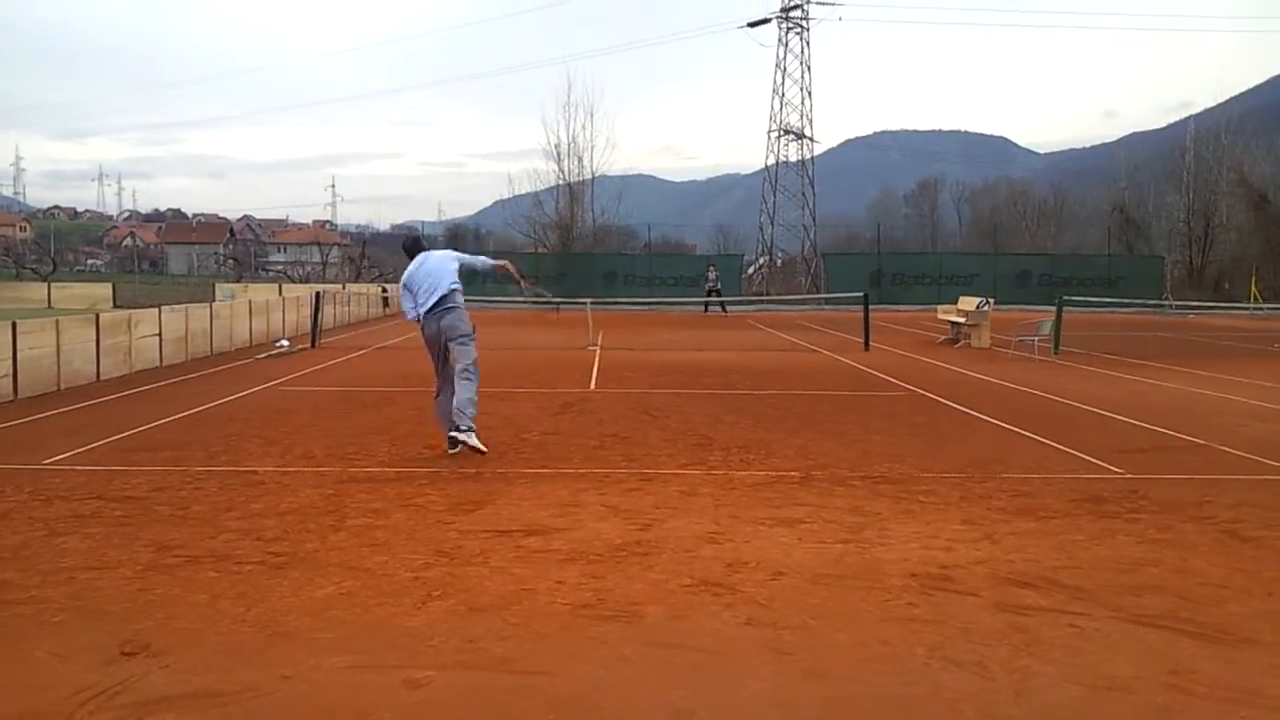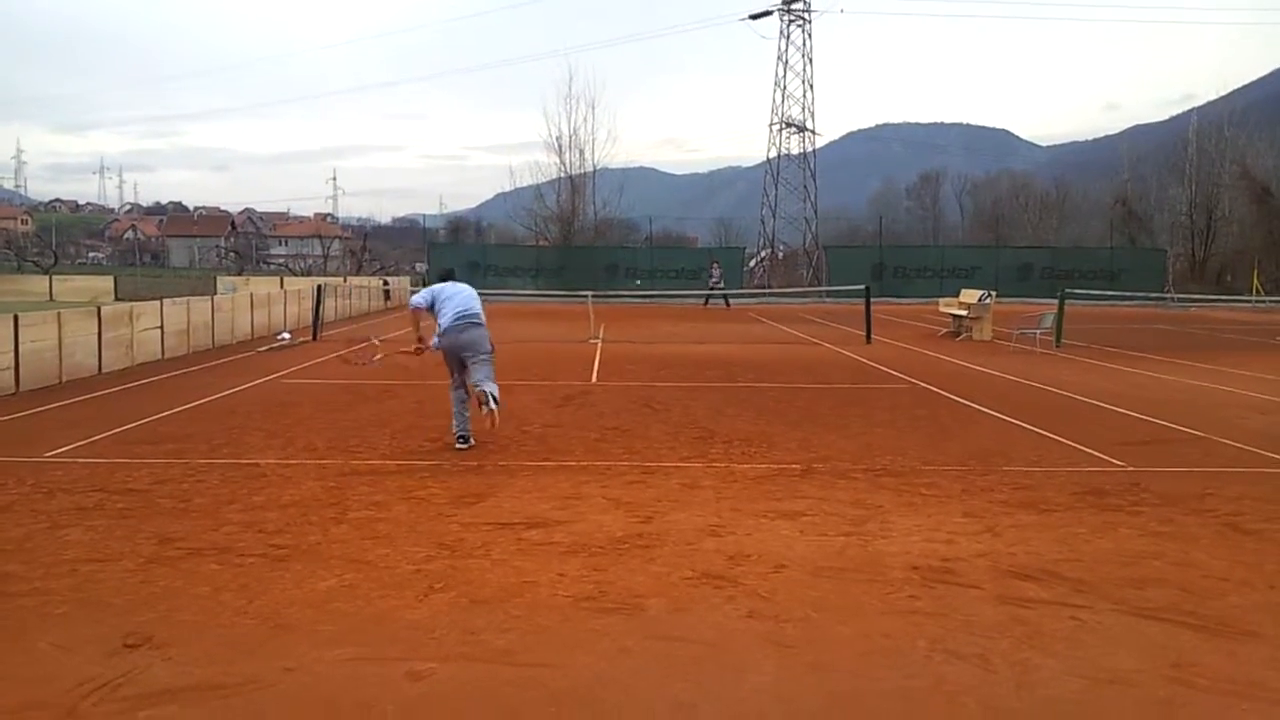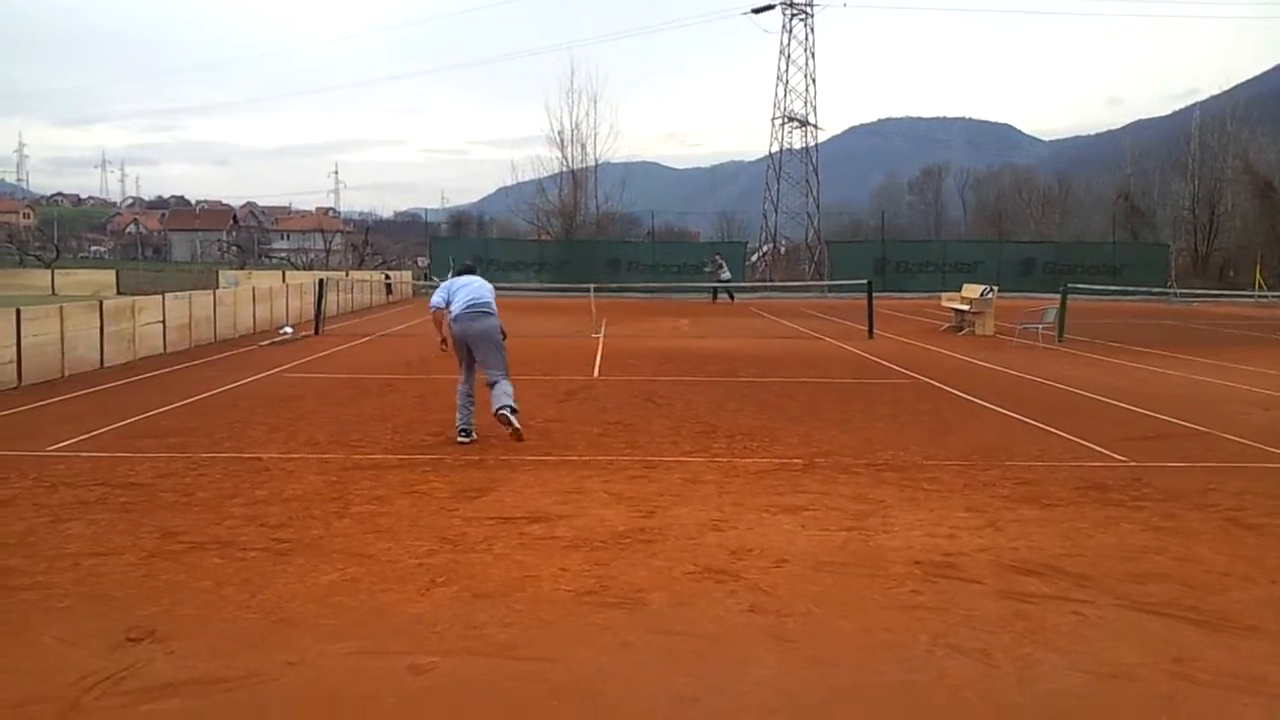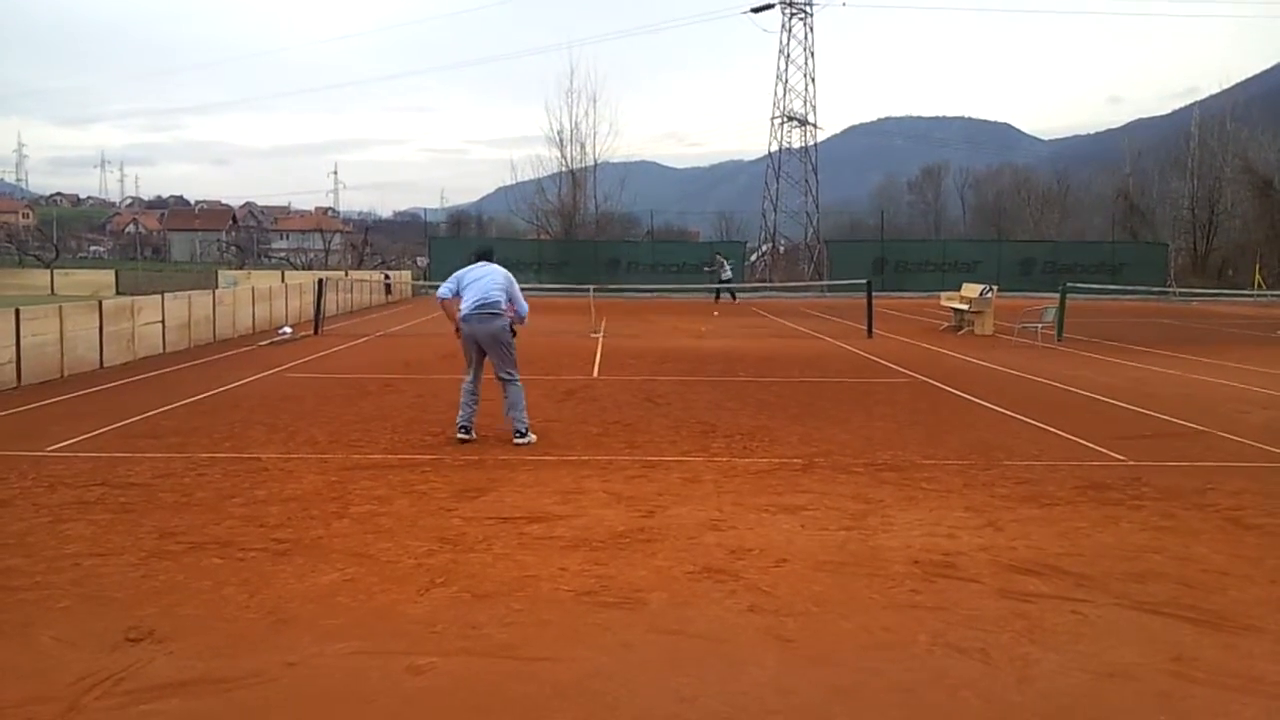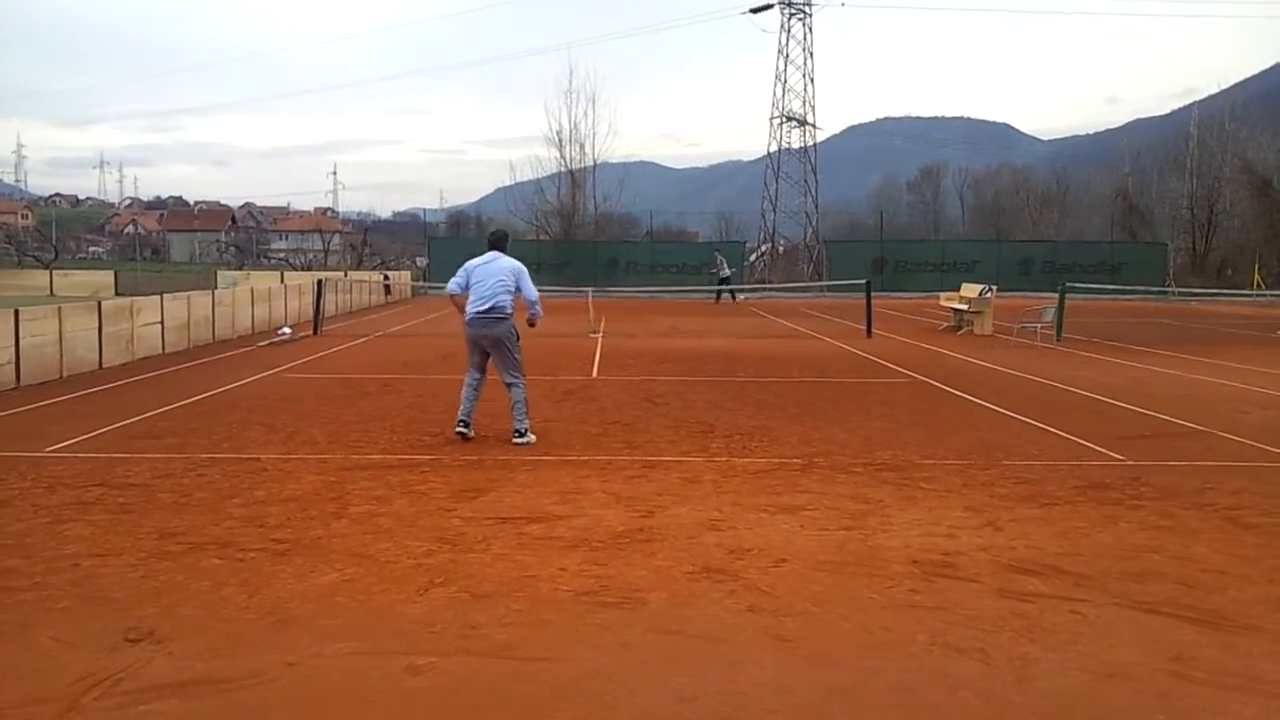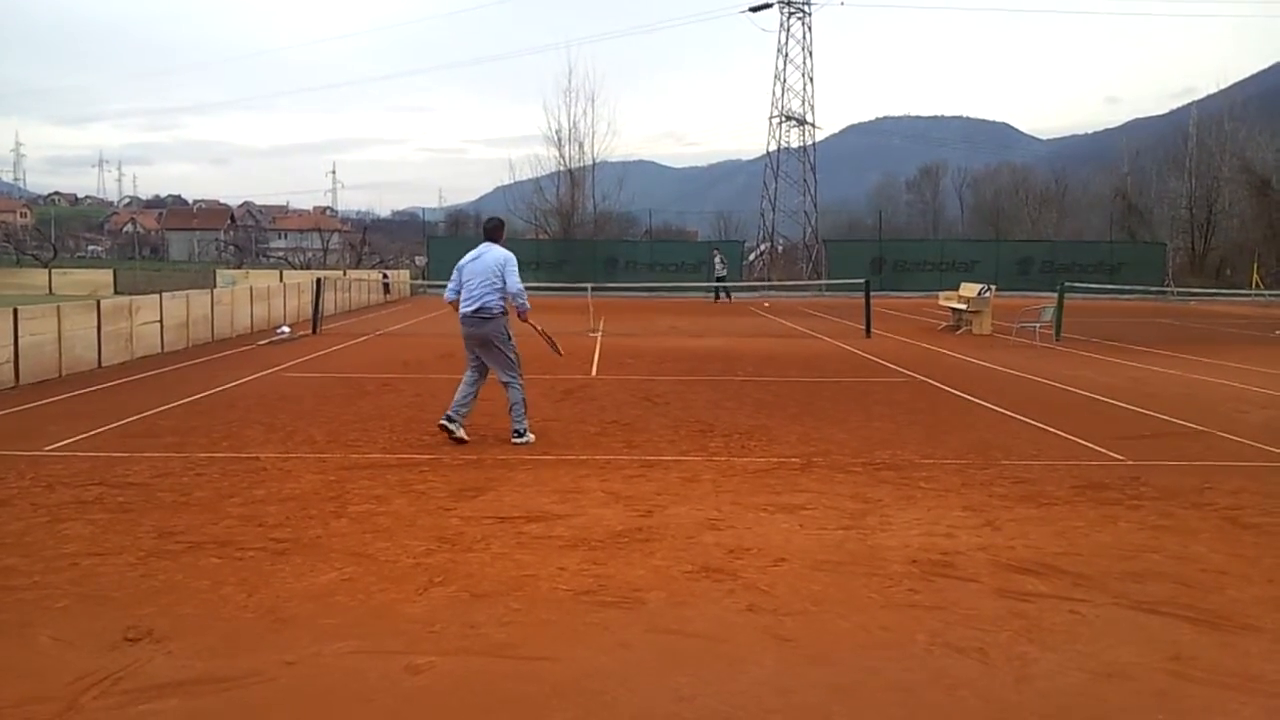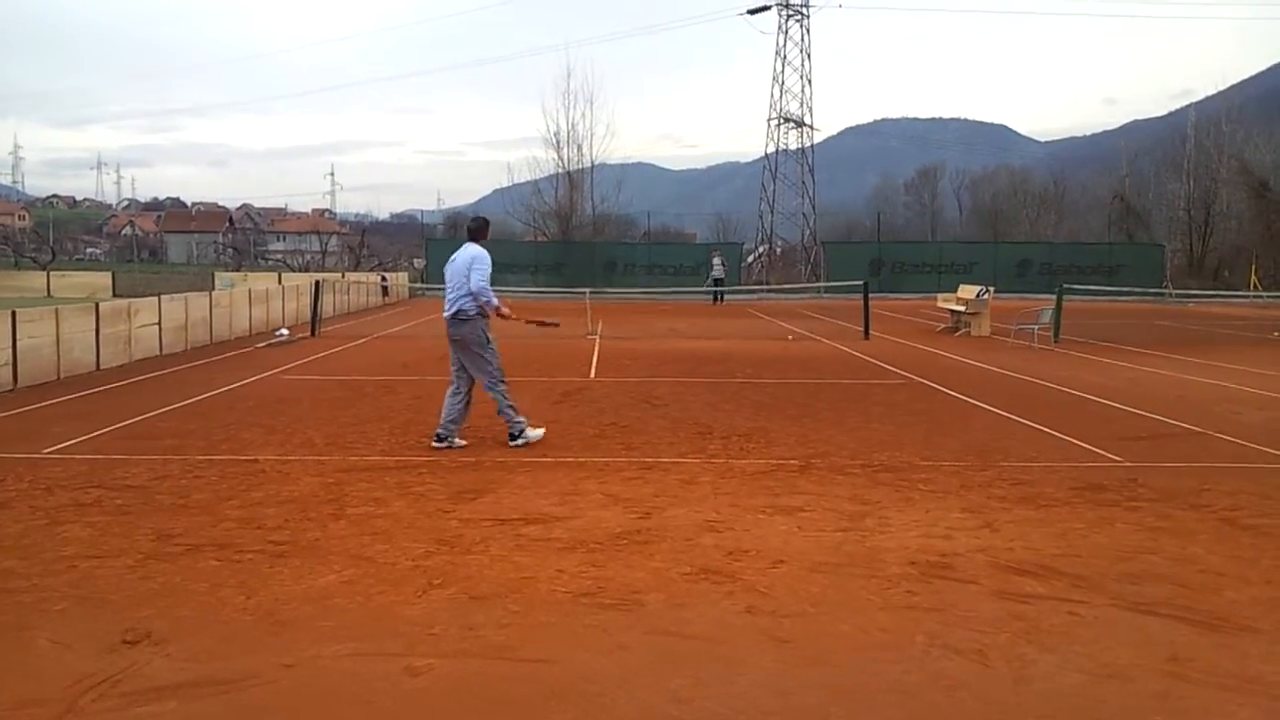
dt=0.2s
person 1, frame 1
left shoulder: (407, 276)
right shoulder: (446, 255)
left elbow: (411, 316)
right elbow: (479, 262)
right wrist: (508, 267)
left hip: (430, 325)
right hip: (453, 315)
left knee: (444, 382)
right knee: (465, 374)
left ankle: (453, 439)
right ankle: (464, 428)
person 1, frame 2
left shoulder: (433, 290)
right shoulder: (469, 291)
left elbow: (416, 303)
left wrist: (418, 334)
right wrist: (431, 344)
left hip: (448, 337)
right hip: (476, 333)
left knee: (458, 384)
right knee: (484, 380)
left ankle: (462, 435)
right ankle: (486, 395)
person 1, frame 3
left shoulder: (448, 284)
right shoulder: (485, 284)
left elbow: (436, 306)
left wrist: (441, 334)
left hip: (459, 324)
right hip: (487, 323)
left knee: (466, 378)
right knee: (497, 377)
left ankle: (464, 429)
right ankle: (505, 408)
person 1, frame 4
left shoulder: (462, 273)
right shoulder: (504, 273)
left elbow: (443, 295)
right elbow: (522, 312)
left wrist: (456, 322)
right wrist: (514, 318)
left hip: (469, 324)
right hip: (496, 324)
left knee: (472, 377)
right knee: (510, 378)
left ankle: (464, 426)
right ankle: (520, 431)
person 1, frame 5
left shoulder: (471, 265)
right shoulder: (516, 265)
left elbow: (453, 289)
right elbow: (532, 297)
left wrist: (465, 314)
right wrist: (534, 318)
left hip: (474, 326)
right hip: (500, 325)
left knee: (474, 374)
right knee: (514, 379)
left ankle: (464, 421)
right ankle: (520, 430)
person 1, frame 6
left shoulder: (466, 259)
right shoulder: (506, 256)
left elbow: (450, 296)
right elbow: (515, 288)
right wrist: (523, 311)
left hip: (468, 323)
right hip: (492, 323)
left knee: (474, 373)
right knee: (511, 377)
left ankle: (452, 417)
right ankle: (519, 430)
person 1, frame 7
left shoulder: (453, 258)
right shoulder: (479, 254)
right elbow: (479, 288)
right wrist: (498, 307)
left hip: (453, 324)
right hip: (471, 324)
left knee: (461, 381)
right knee: (494, 379)
left ankle: (445, 434)
right ankle: (517, 431)
